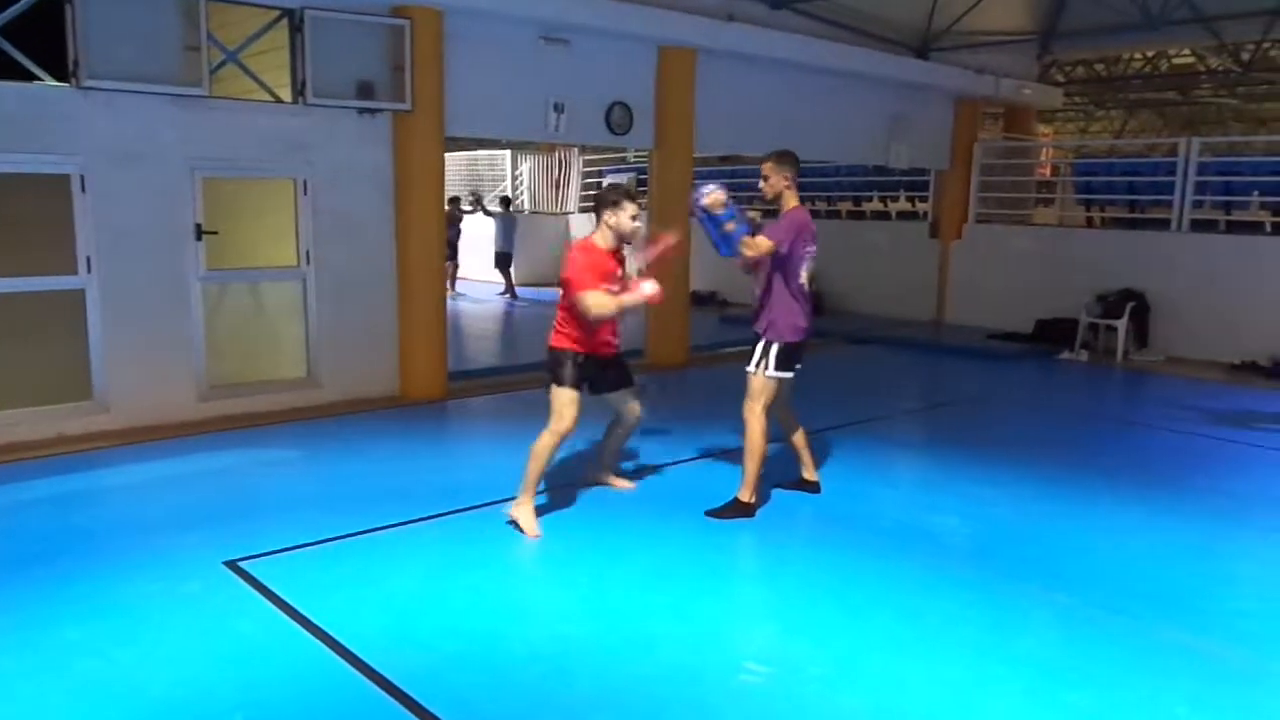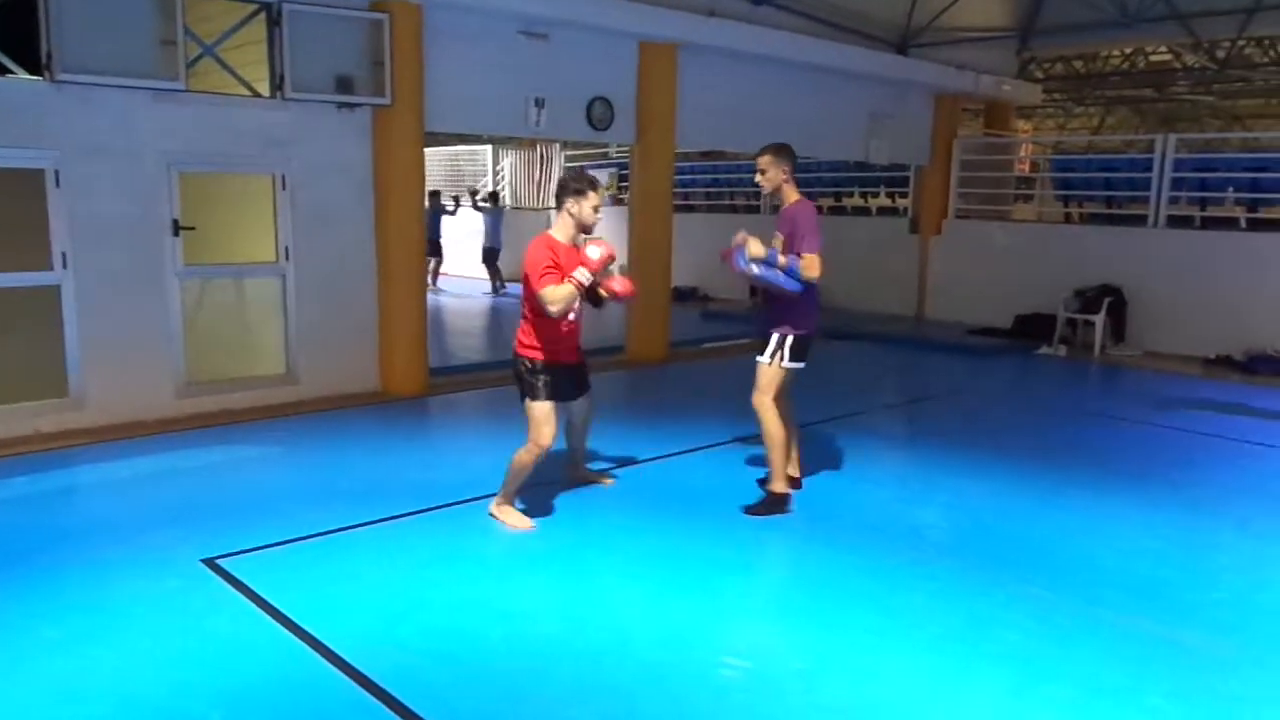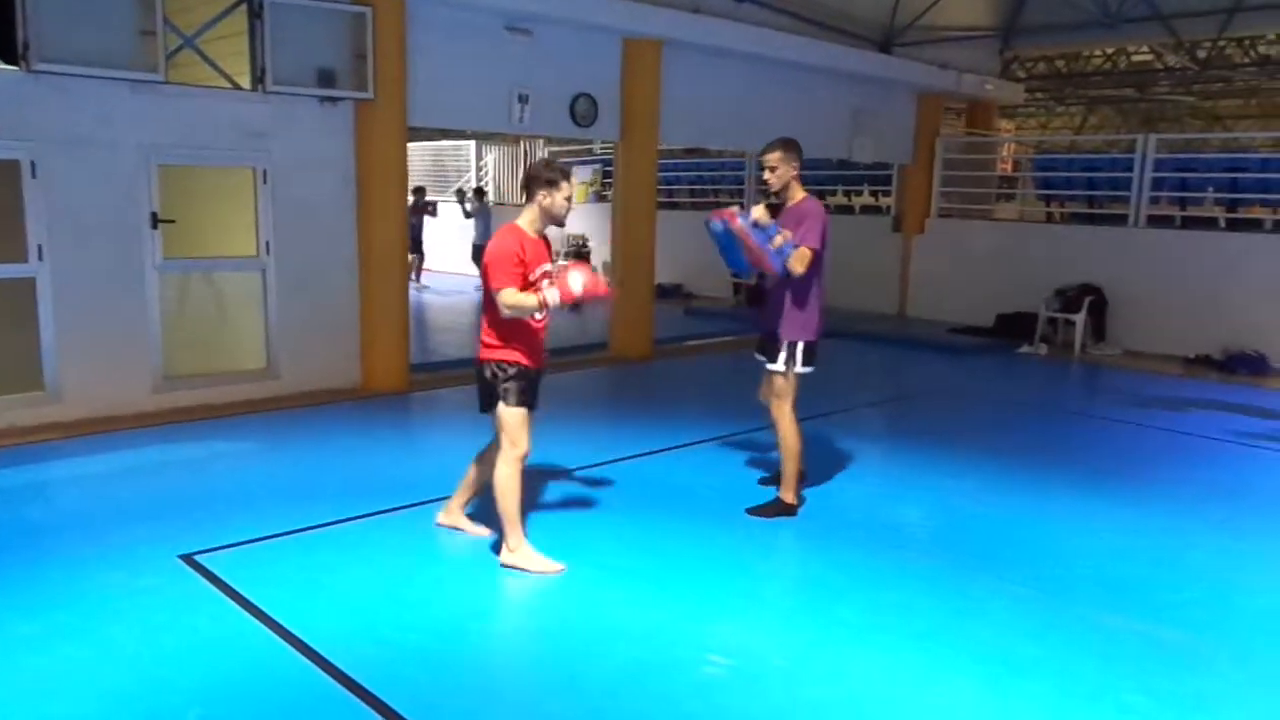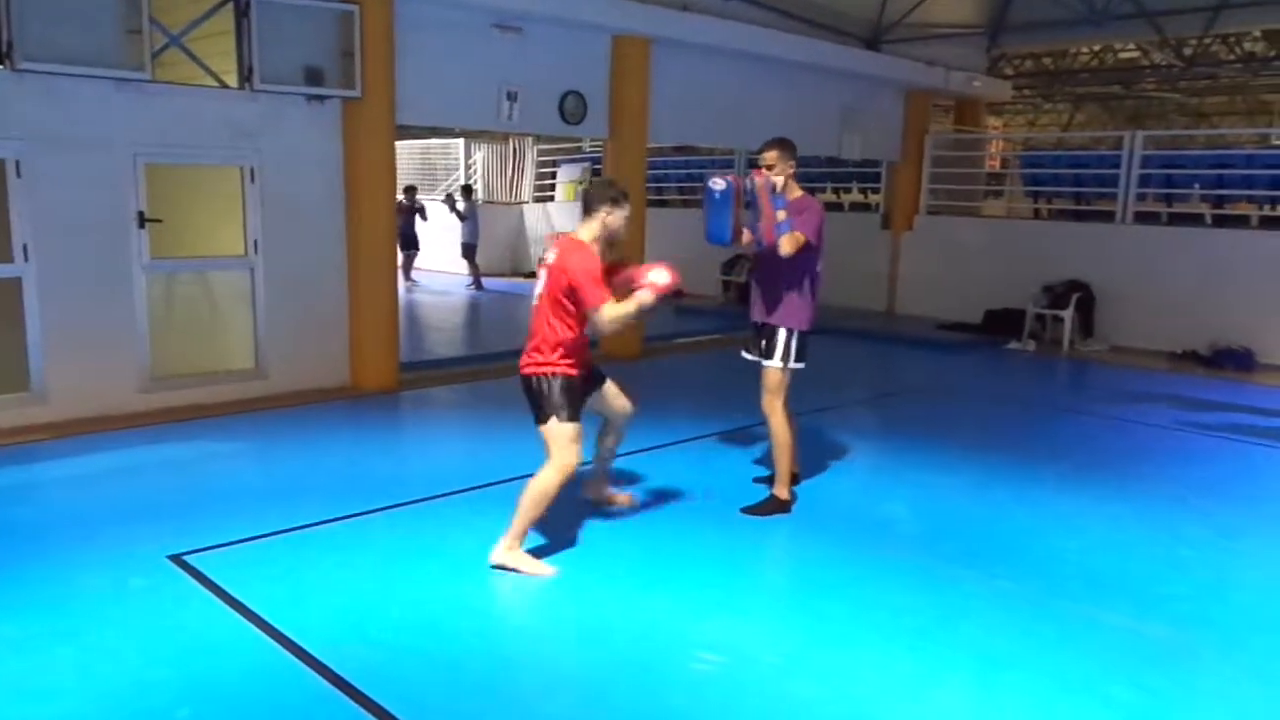
dt=0.5s
person 1, frame 1
left shoulder: (614, 252)
right shoulder: (582, 257)
left elbow: (620, 288)
right elbow: (595, 309)
right wrist: (636, 296)
left hip: (605, 352)
right hip: (573, 351)
left knee: (631, 413)
right knee: (562, 426)
left ankle: (603, 471)
right ankle: (524, 502)
person 1, frame 2
left shoulder: (575, 247)
right shoulder: (542, 252)
right elbow: (554, 305)
left wrist: (602, 288)
right wrist: (586, 271)
left hip: (568, 355)
right hip: (538, 360)
left knee: (581, 416)
right knee: (542, 440)
left ankle: (577, 469)
right ankle: (503, 502)
person 1, frame 3
left shoulder: (541, 241)
right shoulder: (507, 243)
right elbow: (508, 305)
left wrist: (577, 286)
right wrist: (559, 295)
left hip: (527, 360)
right hip: (504, 361)
left knee: (505, 444)
right knee: (516, 449)
left ankle: (453, 510)
right ankle: (514, 547)
person 1, frame 4
left shoulder: (566, 244)
right shoulder: (582, 260)
right elbow: (607, 321)
right wrist: (645, 296)
left hip: (571, 363)
right hip: (551, 370)
left knee: (621, 411)
right knee: (564, 462)
left ankle: (599, 485)
right ankle: (509, 548)
person 2, frame 1
left shoulder: (795, 220)
right shoulder: (789, 220)
left elbow: (751, 252)
right elbow: (757, 265)
right wrist: (751, 227)
left hip: (780, 329)
right hip: (785, 328)
left knee: (754, 409)
right knee: (778, 405)
left ankle: (746, 498)
right ankle: (809, 475)
person 2, frame 2
left shoulder: (802, 213)
right shoulder: (785, 212)
left elbow: (811, 271)
left wrist: (767, 253)
right wrist: (754, 248)
left hip: (790, 323)
right hip: (781, 320)
left knee: (763, 399)
right knee: (776, 398)
left ankle: (778, 489)
right ankle: (792, 471)
person 2, frame 3
left shoulder: (812, 211)
right shoulder: (783, 210)
left elbow: (798, 265)
left wrist: (769, 228)
left hip: (796, 325)
right hip: (778, 320)
left knee: (782, 406)
right knee: (769, 396)
left ankle: (788, 497)
right ankle: (791, 469)
person 2, frame 4
left shoulder: (809, 207)
left elbow: (786, 248)
right elbow: (743, 241)
left wrist: (778, 201)
left hip: (789, 319)
right hip: (767, 314)
left knee: (772, 402)
right knee: (776, 399)
left ankle: (782, 494)
right ankle: (790, 469)
